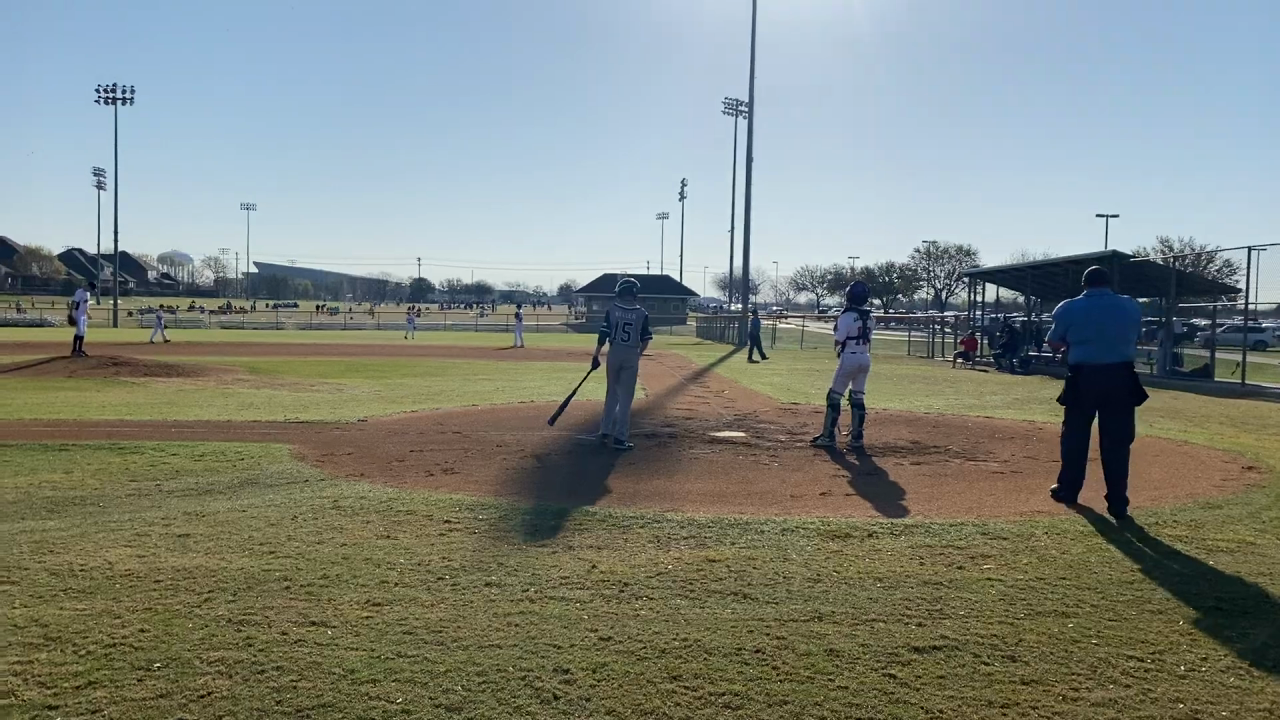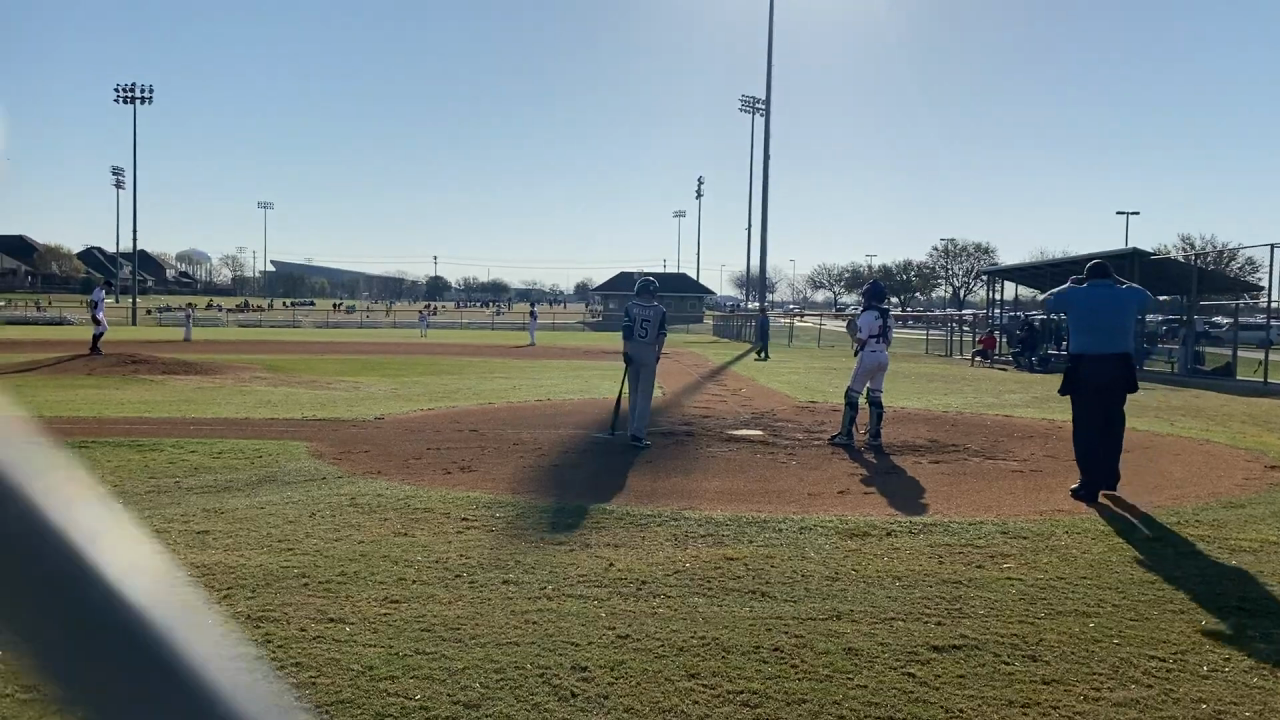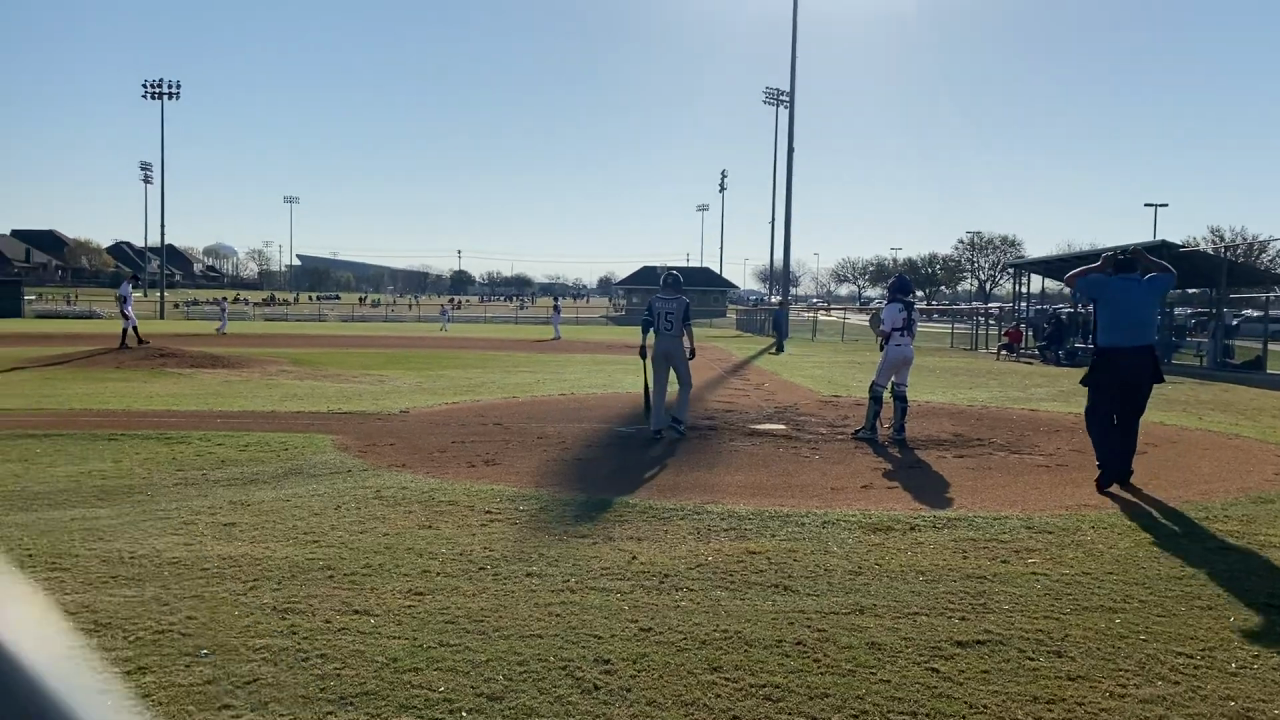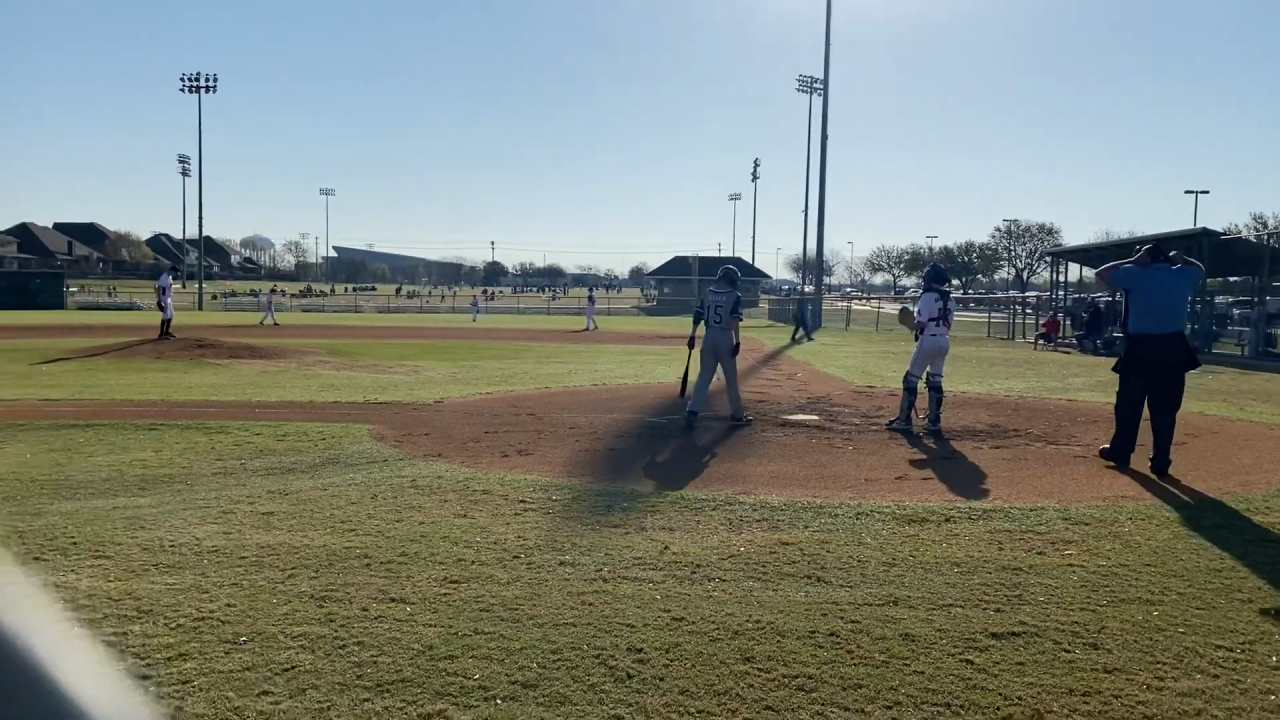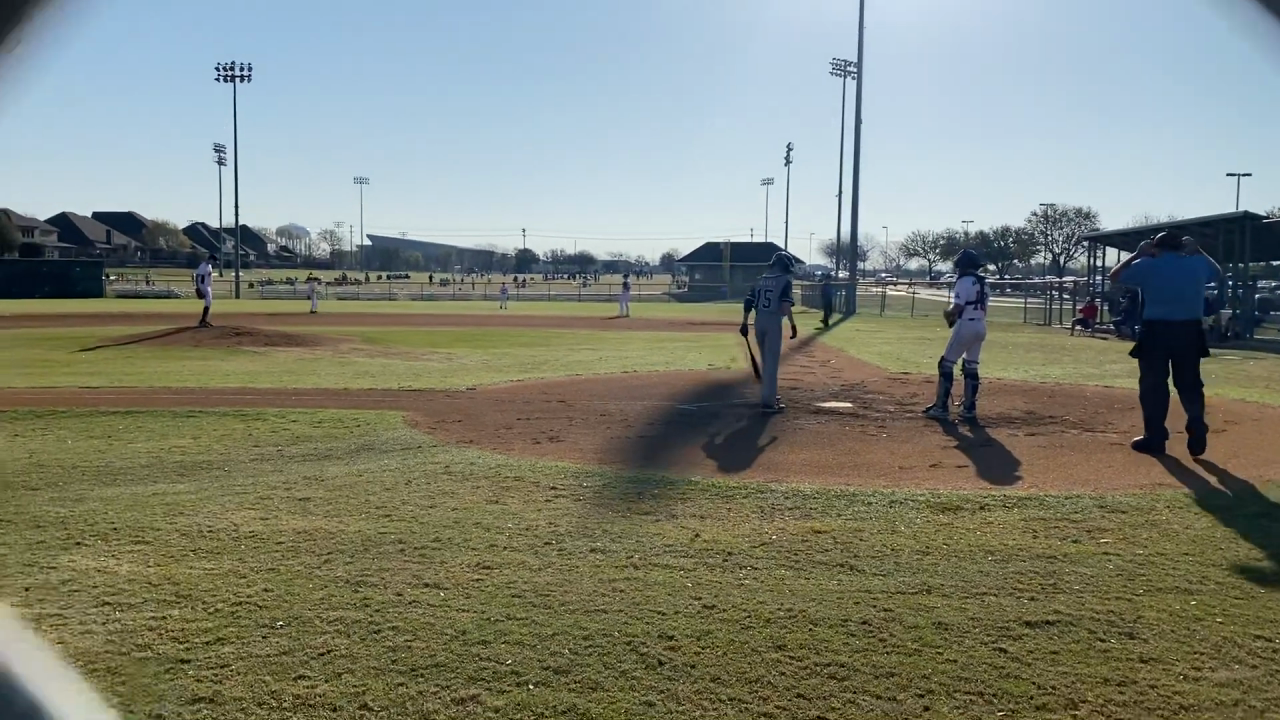
dt=0.4s
person 1, frame 1
left shoulder: (1069, 308)
right shoulder: (1130, 306)
left elbow: (1052, 342)
right elbow: (1136, 339)
left hip: (1084, 379)
right hip: (1120, 378)
left knee: (1075, 436)
right knee: (1118, 442)
left ankle: (1068, 488)
right ankle: (1117, 502)
person 1, frame 2
left shoulder: (1073, 295)
right shoulder: (1129, 295)
left elbow: (1045, 302)
right elbow: (1148, 299)
right wrist: (1119, 281)
left hip: (1084, 369)
right hip: (1119, 368)
left knee: (1086, 427)
right knee: (1113, 423)
left ankle: (1089, 486)
right ankle: (1108, 476)
person 1, frame 3
left shoulder: (1104, 285)
right shoulder: (1152, 286)
left elbow: (1070, 279)
right elbow: (1172, 275)
left wrist: (1100, 266)
right wrist: (1147, 259)
left hip: (1109, 361)
right hip: (1143, 361)
left knee: (1097, 416)
right knee: (1129, 419)
left ankle: (1110, 466)
right ankle: (1123, 472)
person 1, frame 4
left shoulder: (1136, 274)
right shoulder: (1183, 275)
left elbow: (1101, 274)
right elbow: (1200, 270)
left wrist: (1132, 261)
right wrist: (1182, 260)
left hip: (1141, 349)
right hip: (1174, 349)
left knee: (1129, 404)
right knee: (1166, 408)
left ankle: (1121, 452)
right ankle: (1160, 462)
person 1, frame 5
left shoulder: (1148, 265)
right shoulder: (1198, 264)
left elbow: (1115, 277)
right elbow: (1216, 273)
left wrist: (1138, 255)
right wrist: (1197, 251)
left hip: (1156, 333)
right hip: (1189, 333)
left knee: (1153, 387)
right knee: (1190, 386)
left ankle: (1155, 438)
right ankle: (1197, 435)
person 2, frame 1
left shoulder: (846, 316)
right shoulder: (869, 318)
left elbow: (837, 342)
right elbow: (866, 339)
left wrist: (837, 333)
left hip: (849, 359)
right hip: (864, 359)
left knee: (834, 396)
right knee: (858, 397)
left ankle: (828, 437)
right ankle: (857, 438)
person 2, frame 2
left shoulder: (867, 315)
right shoulder: (888, 317)
left elbow: (860, 340)
right elbow: (888, 341)
left wrist: (852, 332)
left hip: (868, 357)
right hip: (883, 358)
left knee: (852, 394)
right knee: (875, 396)
left ankle: (846, 435)
right ankle: (874, 436)
person 2, frame 3
left shoulder: (891, 307)
right shoulder: (913, 310)
left elbow: (883, 333)
right elbow: (912, 335)
left wrist: (875, 328)
left hip: (893, 351)
right hip: (908, 351)
left knee: (877, 389)
right knee: (900, 390)
left ankle: (870, 429)
right ankle: (899, 430)
person 2, frame 4
left shoulder: (927, 297)
right shoulder: (949, 299)
left elbow: (920, 324)
right elbow: (948, 325)
left hip: (928, 341)
right hip: (943, 342)
left knee: (911, 379)
right knee: (936, 381)
left ankle: (904, 420)
right ankle: (934, 421)
person 2, frame 5
left shoulder: (964, 281)
right shoulder: (983, 284)
left elbow: (958, 307)
right elbow: (983, 310)
left wrist: (948, 313)
left hip: (966, 326)
right hip: (980, 326)
left knee: (946, 363)
right knee: (971, 366)
left ankle: (941, 406)
right ankle: (969, 408)
person 3, frame 1
left shoulder: (612, 310)
right shoulder: (641, 313)
left elbow: (603, 334)
right elbow: (646, 339)
left wrist: (596, 356)
left hip: (614, 354)
right hip: (631, 356)
left knee: (612, 395)
right knee: (625, 398)
left ankle: (606, 433)
right ankle: (620, 438)
person 3, frame 2
left shoulder: (630, 307)
right shoulder: (659, 310)
left elbow: (626, 330)
right elbow: (662, 335)
left wrist: (626, 352)
right wrist: (658, 354)
left hip: (632, 352)
right hip: (648, 353)
left knee: (633, 394)
right knee: (645, 396)
left ankle: (634, 433)
right ankle: (638, 435)
person 3, frame 3
left shoulder: (654, 301)
right shoulder: (683, 302)
left elbow: (646, 323)
right elbow: (687, 326)
left wrist: (643, 345)
right wrist: (692, 347)
left hip: (659, 345)
right hip: (676, 345)
left knee: (659, 388)
right knee: (685, 384)
left ankle: (657, 428)
right ankle: (677, 419)
person 3, frame 4
left shoulder: (708, 294)
right shoulder: (734, 296)
left elbow: (698, 316)
right elbow: (735, 320)
left wrist: (692, 336)
right wrist: (738, 342)
left hip: (709, 337)
right hip: (725, 338)
left knee: (704, 376)
right knee: (731, 377)
left ankle: (693, 411)
right ankle: (737, 415)
person 3, frame 5
left shoulder: (761, 280)
right shoulder: (785, 281)
left elbow: (748, 302)
right elbow: (785, 305)
left wrist: (745, 323)
right wrist: (793, 324)
left hip: (759, 321)
right hip: (773, 321)
left knee: (766, 361)
right knee: (771, 363)
left ankle: (769, 397)
right ankle: (768, 402)
